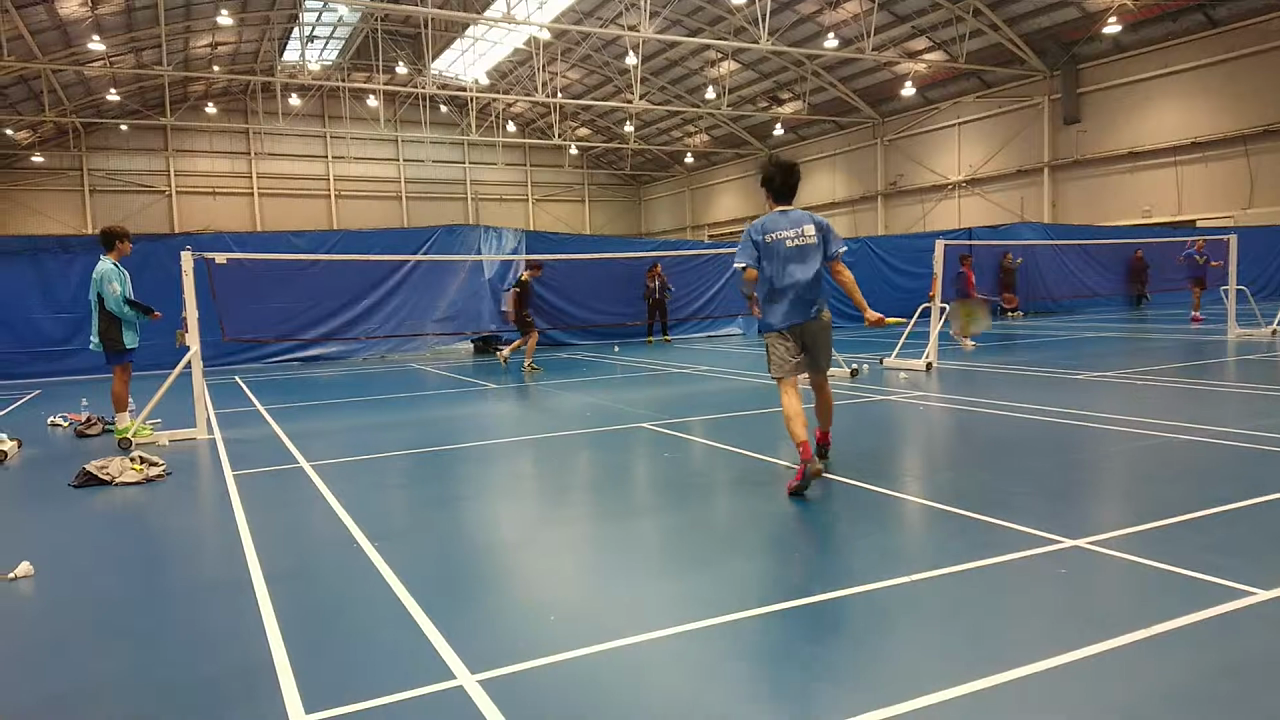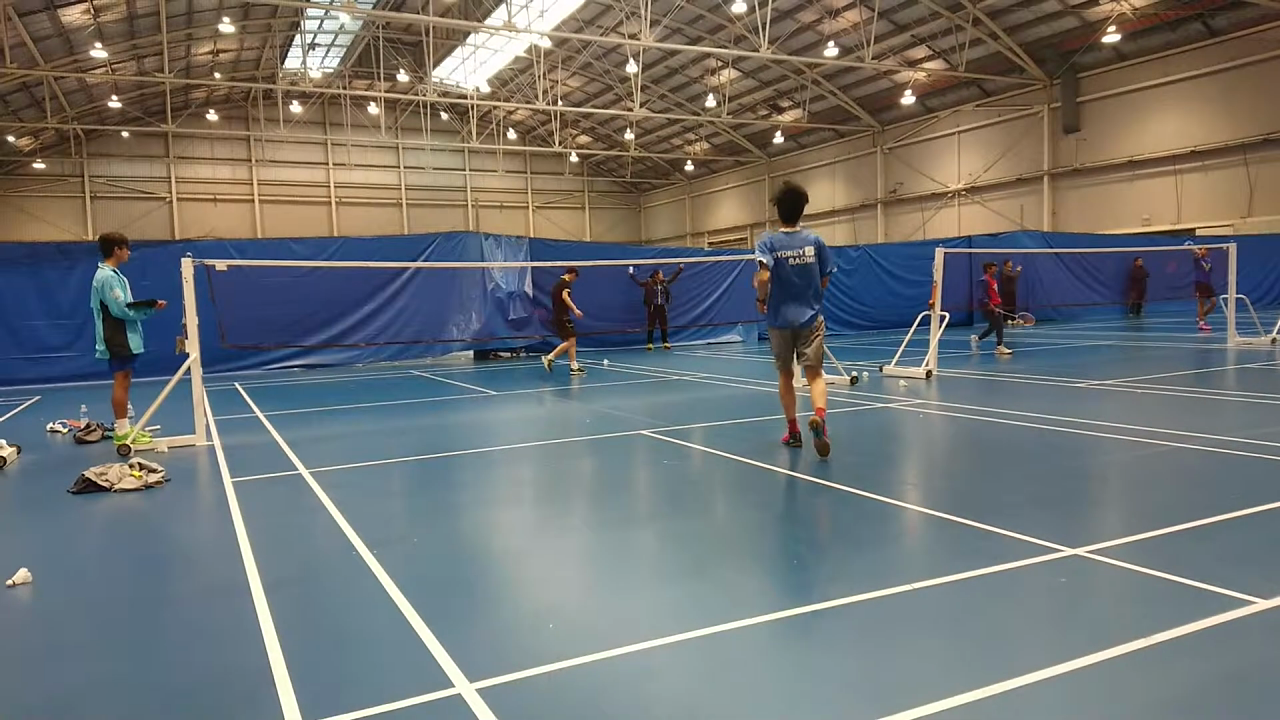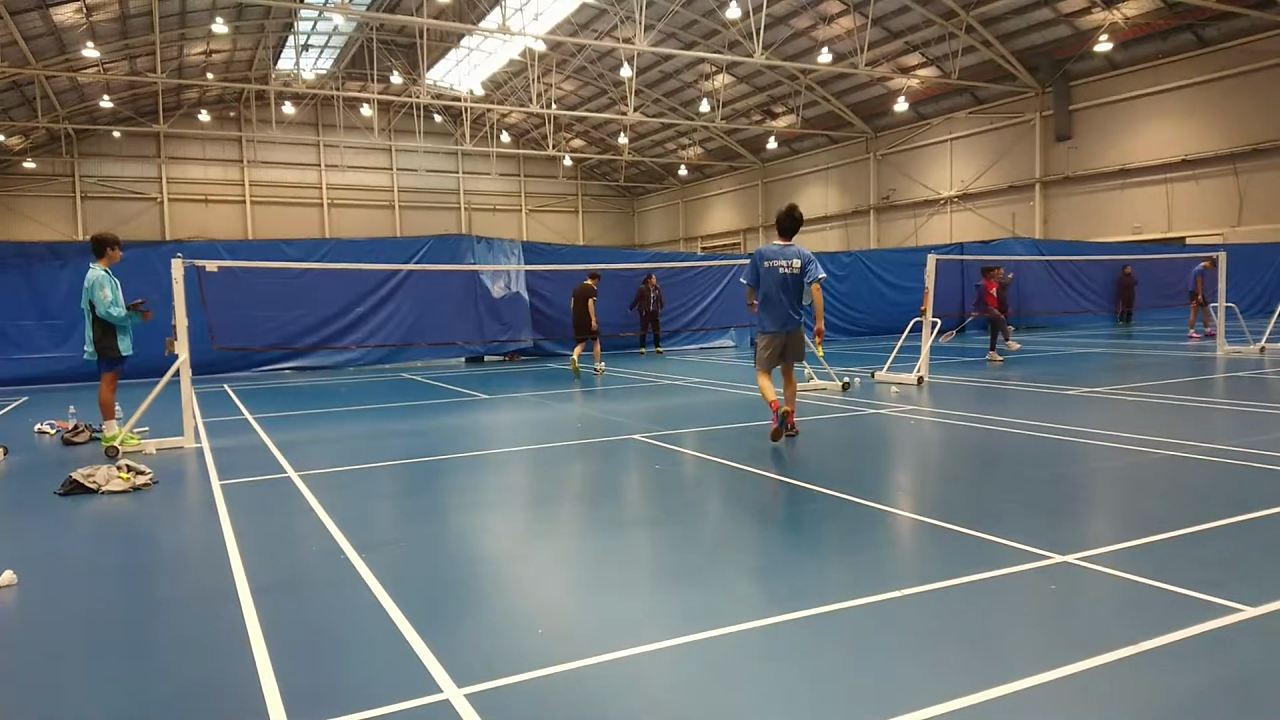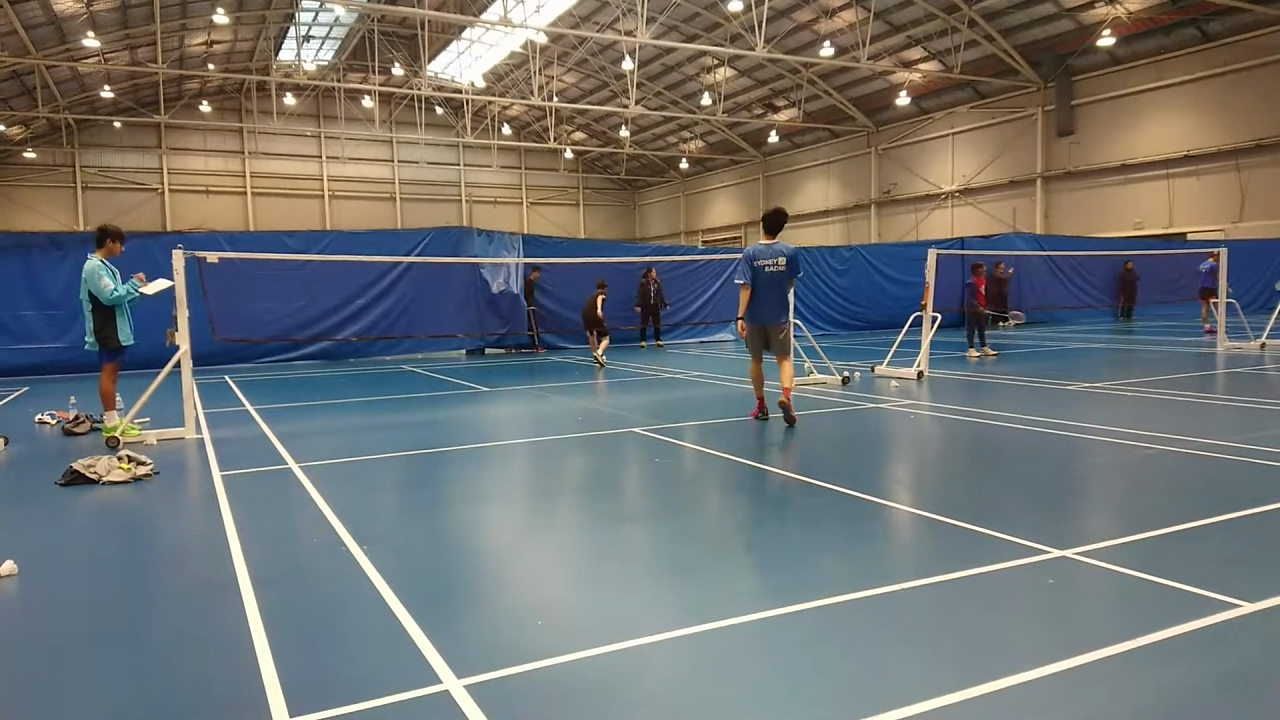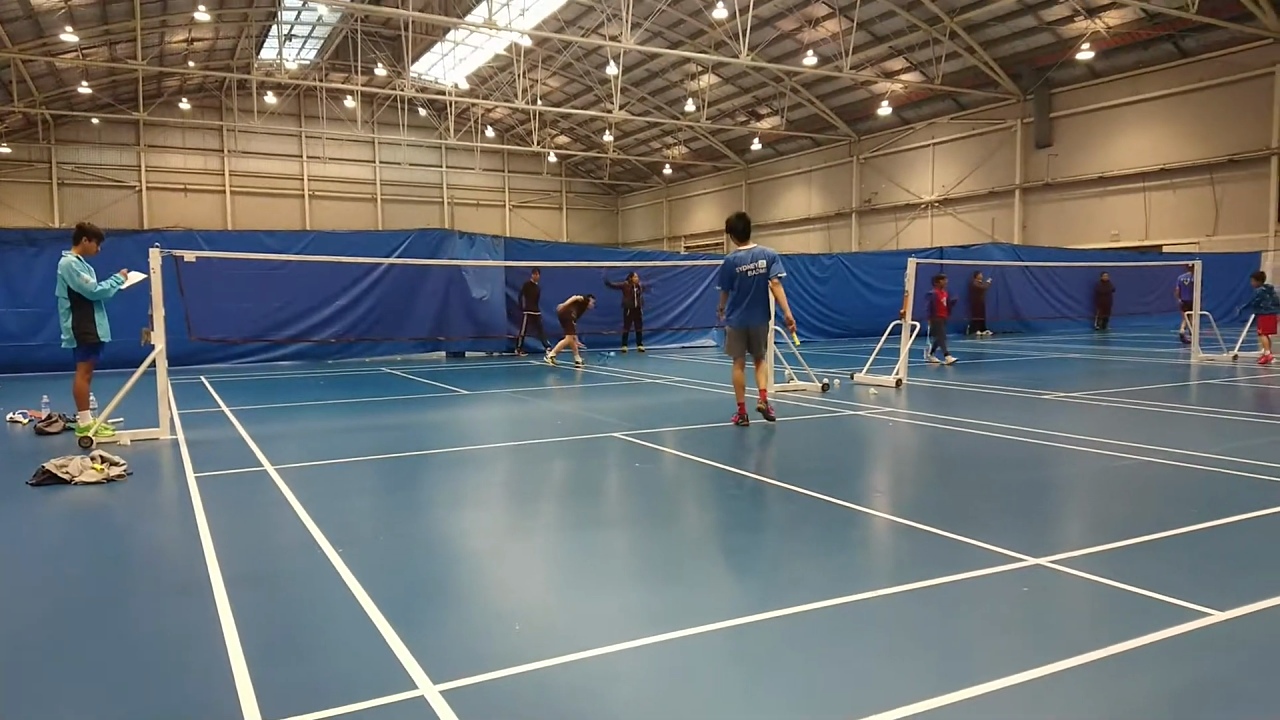
dt=0.5s
person 1, frame 1
left shoulder: (757, 228)
right shoulder: (818, 224)
left elbow: (750, 276)
right elbow: (839, 271)
left wrist: (750, 296)
right wrist: (865, 310)
left hip: (779, 319)
right hip: (816, 315)
left knee: (789, 389)
right knee: (820, 382)
left ankle: (807, 458)
right ankle: (824, 441)
person 1, frame 2
left shoulder: (767, 242)
right shoulder: (816, 242)
left elbow: (763, 278)
right elbow: (825, 281)
left wrist: (761, 300)
left hip: (780, 320)
right hip: (810, 319)
left knee: (785, 374)
right knee: (815, 376)
left ankle: (793, 430)
right ankle: (819, 418)
person 1, frame 3
left shoulder: (761, 254)
right shoulder: (805, 256)
left elbow: (750, 289)
right elbow: (816, 288)
left wrist: (752, 303)
right wrist: (820, 322)
left hip: (768, 326)
right hip: (793, 325)
left knee: (763, 375)
right knee: (787, 372)
left ankle: (778, 410)
right ankle: (790, 422)
person 1, frame 4
left shoulder: (750, 253)
right shoulder: (790, 252)
left elbow: (746, 288)
right elbow: (791, 283)
left wrist: (740, 318)
left hip: (755, 317)
right hip: (779, 317)
left knee: (756, 360)
right knee: (784, 360)
left ankle: (761, 406)
right ankle: (786, 399)
person 1, frame 5
left shoulder: (730, 260)
right shoulder: (769, 255)
left elbow: (724, 292)
right elbow: (775, 284)
left wrist: (722, 309)
right wrist: (787, 313)
left hip: (736, 320)
right hip: (760, 319)
left knee: (738, 364)
right knee: (760, 360)
left ankle: (741, 412)
right ankle: (764, 400)
person 2, frame 1
left shoulder: (114, 268)
right shoulder: (108, 270)
right elbow: (116, 306)
left wrist: (142, 311)
right wrist: (144, 315)
left hip: (123, 332)
right hip: (116, 334)
left knee: (125, 376)
right knee: (120, 376)
left ankle: (125, 420)
right ankle: (122, 425)
person 2, frame 2
left shoulder: (112, 274)
right shoulder: (107, 277)
right elbow: (121, 310)
left wrist: (146, 306)
right wrist: (150, 308)
left hip: (124, 338)
right hip: (118, 340)
left knee: (124, 382)
right knee: (121, 382)
left ankle: (124, 427)
right ankle: (122, 432)
person 2, frame 3
left shoulder: (103, 275)
right shoulder: (99, 277)
right elbow: (106, 311)
left wrist: (130, 308)
right wrist: (136, 315)
left hip: (113, 339)
right hip: (107, 340)
left knee: (111, 383)
right knee: (108, 383)
left ankle: (112, 429)
right ankle: (110, 433)
person 2, frame 4
left shoulder: (104, 266)
right shoulder: (95, 267)
right elbow: (109, 296)
left wrist: (135, 289)
right wrist: (134, 283)
left hip: (115, 329)
right hip: (106, 331)
left knee: (111, 374)
right knee: (109, 374)
left ankle: (113, 419)
right ankle: (111, 424)
person 2, frame 5
left shoulder: (78, 263)
right shoulder: (70, 264)
left elbow: (90, 292)
right elbow: (93, 291)
left wrist: (115, 284)
right wrist: (117, 279)
left hip: (89, 327)
right hip: (82, 329)
left knee: (86, 373)
right knee: (83, 373)
left ankle: (86, 419)
right ankle: (84, 424)
